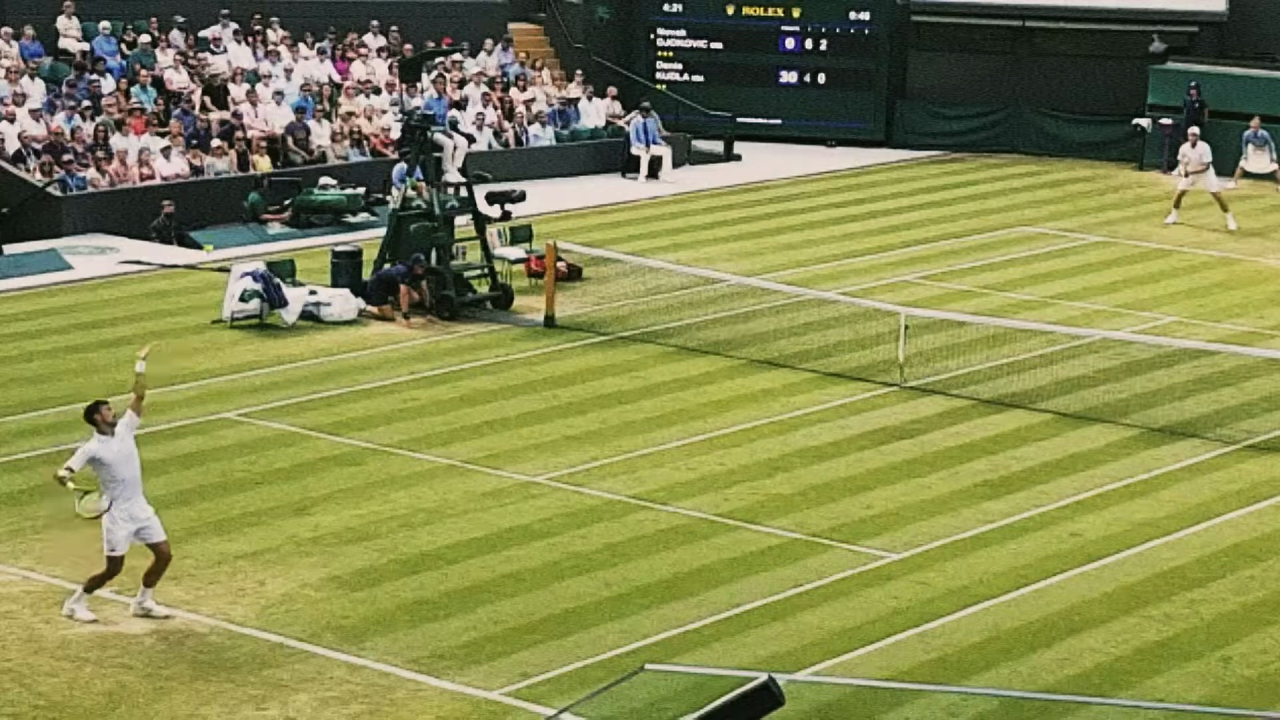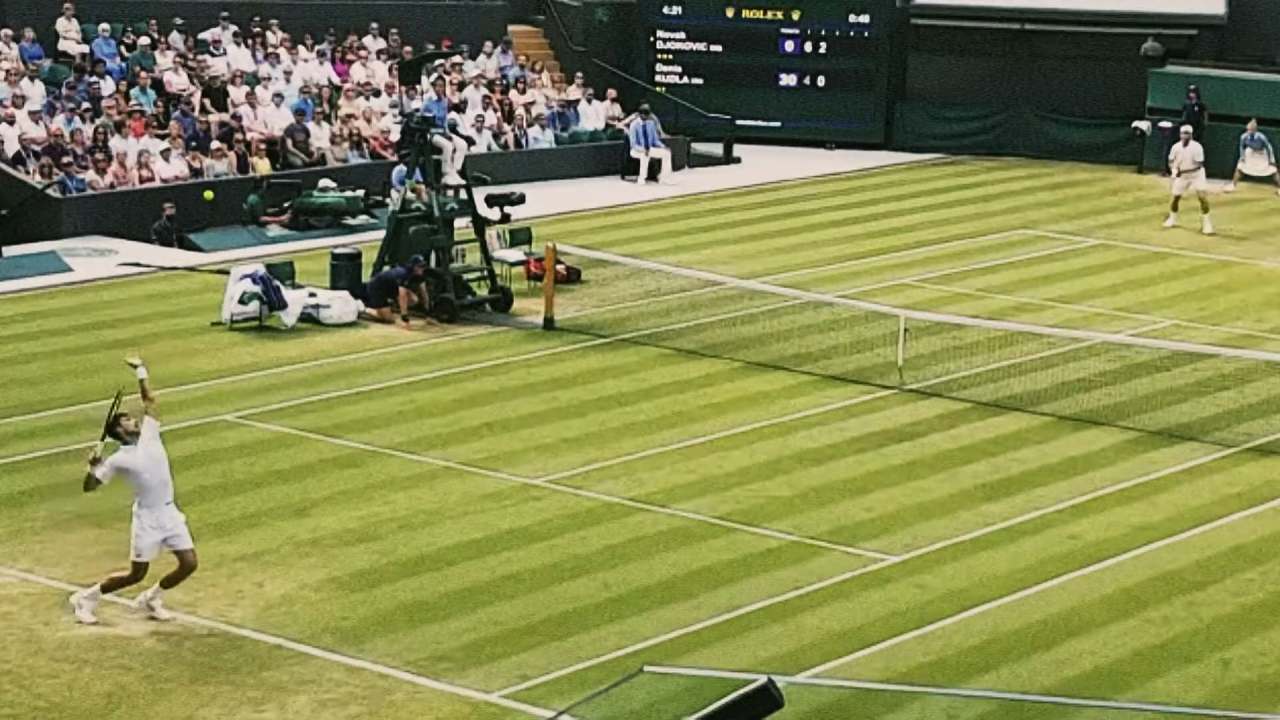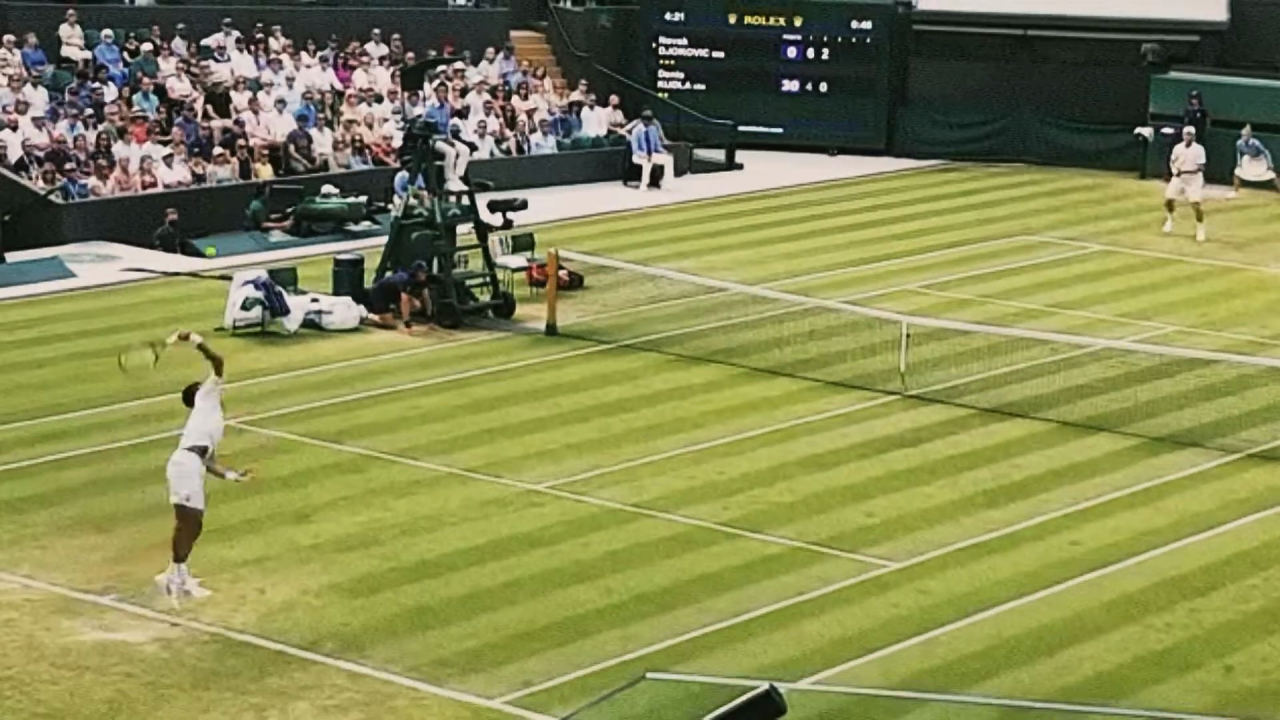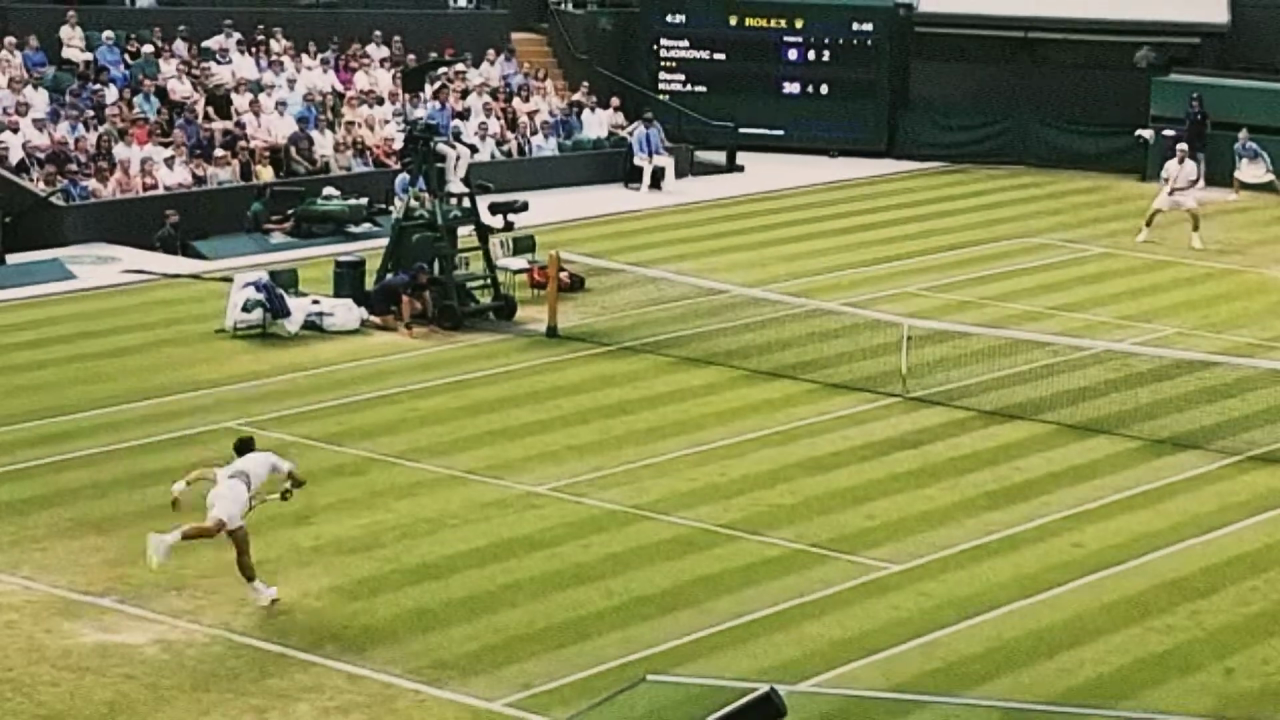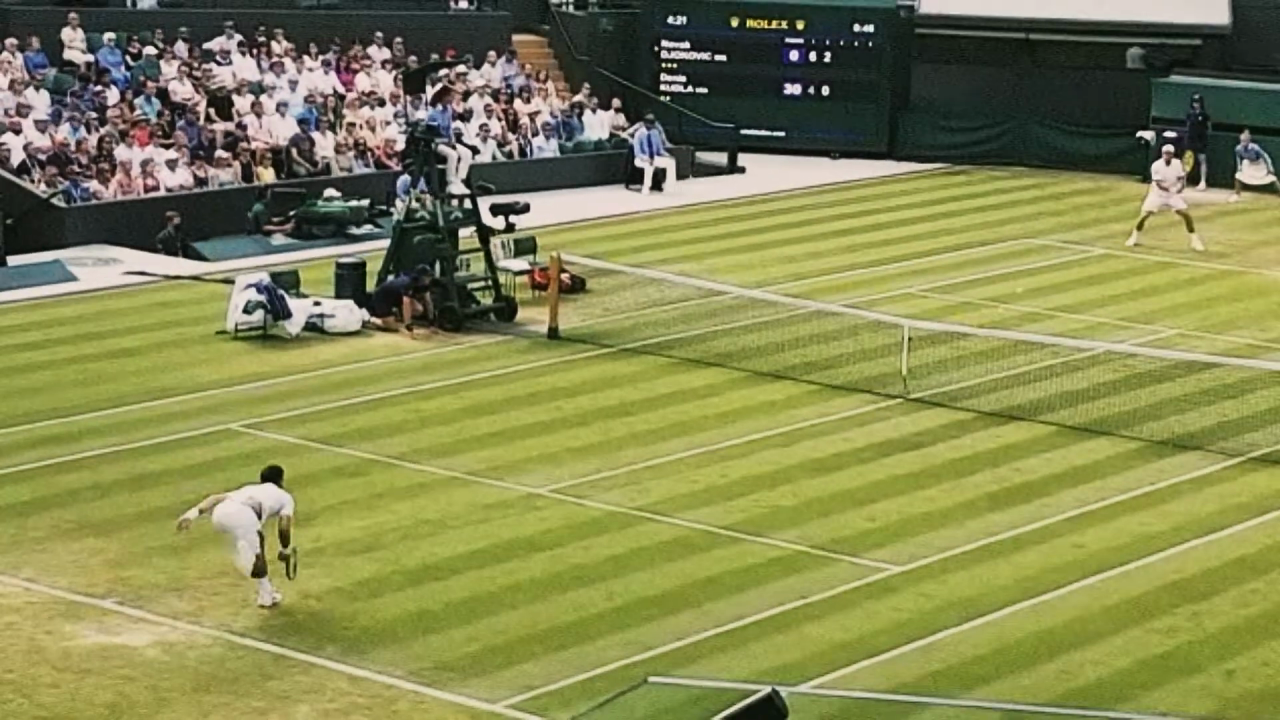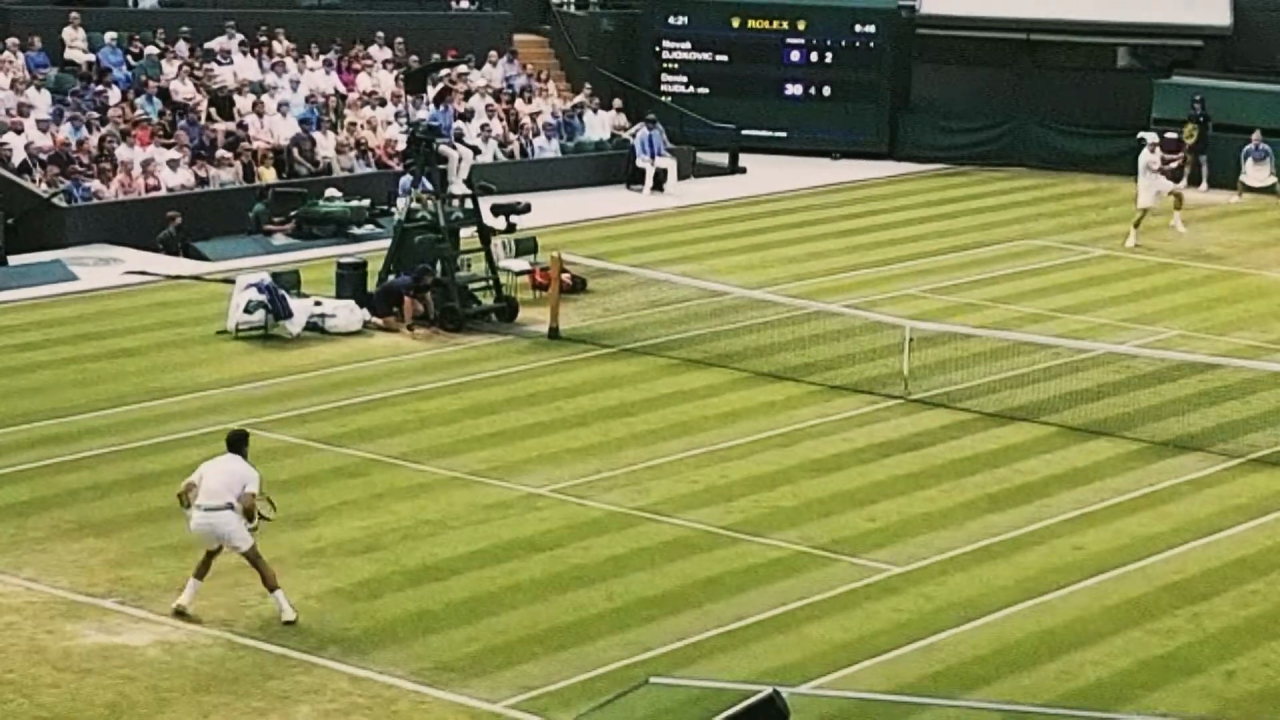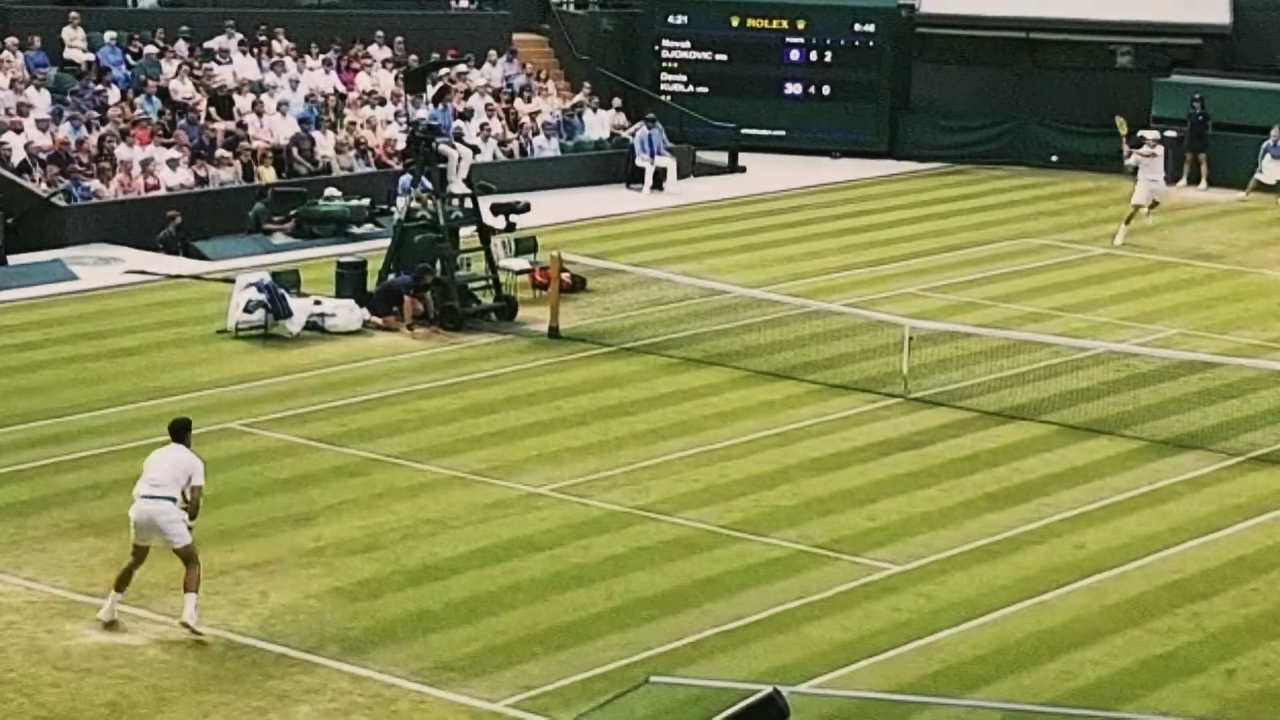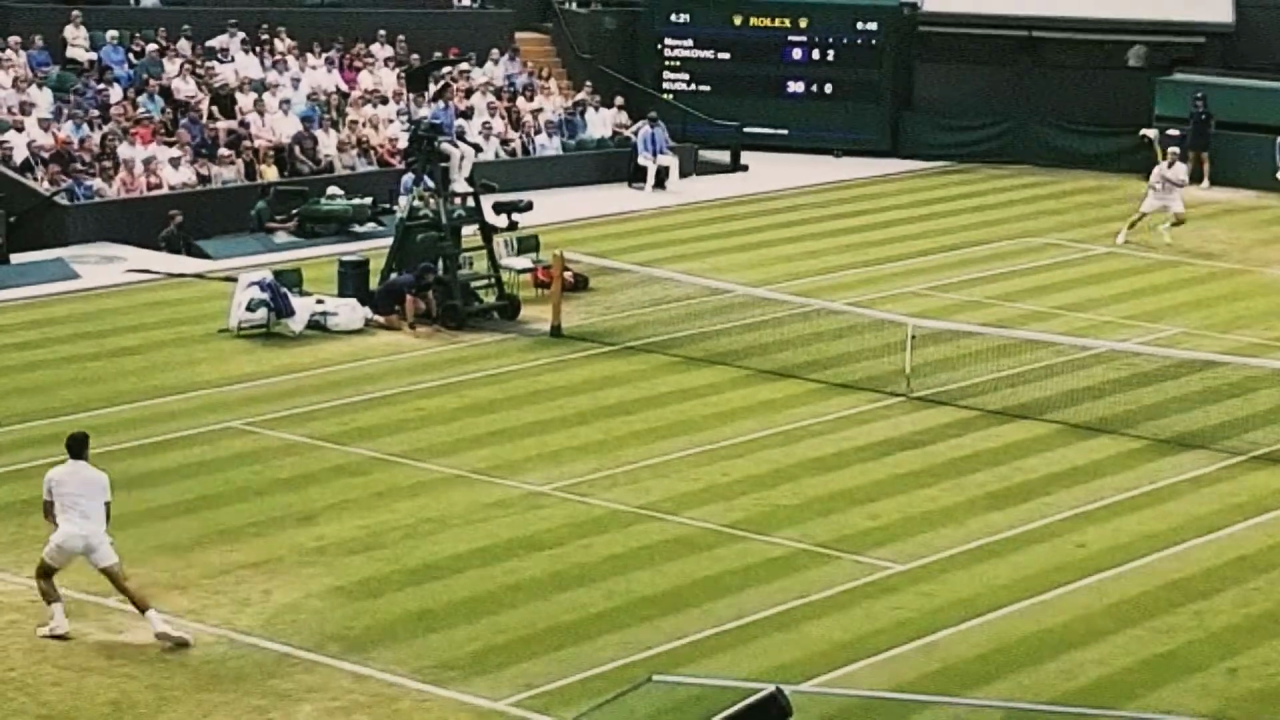
dt=0.3s
person 1, frame 1
left shoulder: (124, 430)
right shoulder: (91, 449)
left elbow: (138, 397)
right elbow: (61, 473)
left wrist: (140, 364)
right wrist: (65, 476)
left hip: (141, 508)
right hip: (117, 513)
left knee: (164, 555)
right knee: (113, 569)
left ankle: (142, 602)
right ankle: (75, 603)
person 1, frame 2
left shoulder: (150, 436)
right shoulder: (118, 459)
left elbow: (149, 401)
right elbow: (88, 486)
left wrist: (140, 370)
right wrist: (92, 466)
left hip: (170, 514)
right hip: (147, 519)
left knee: (189, 564)
right knee: (136, 575)
left ankle: (150, 599)
right ankle: (84, 598)
person 1, frame 3
left shoulder: (211, 415)
right shoulder: (207, 399)
right elbow: (217, 363)
left wrist: (233, 475)
right wrist: (196, 340)
left hip: (194, 465)
right hip: (187, 466)
left knee: (193, 527)
right knee: (185, 522)
left ankle: (176, 577)
right ankle: (177, 578)
person 1, frame 4
left shoulder: (233, 467)
right shoulder: (270, 458)
left elbow: (199, 474)
right elbow: (299, 480)
left wrist: (179, 487)
right wrist: (288, 487)
left hip: (217, 495)
right hip: (233, 493)
left knee: (242, 547)
right knee: (210, 529)
left ankle: (260, 592)
right ankle: (166, 541)
person 1, frame 5
left shoulder: (249, 489)
right shoulder: (286, 497)
left elbow: (216, 498)
right elbow: (284, 528)
left wrist: (192, 514)
right wrist: (285, 550)
left hip: (221, 513)
right hip: (243, 516)
left knee: (257, 538)
left ankle: (265, 593)
person 1, frame 6
left shoulder: (208, 465)
right shoulder: (249, 472)
left elbow: (182, 492)
right elbow: (248, 506)
left wrist: (190, 511)
right wrist: (252, 523)
left hip: (199, 521)
right hip: (224, 519)
left knee: (211, 553)
right knee: (258, 562)
left ankle: (185, 600)
right ankle: (285, 609)
person 1, frame 7
left shoulder: (154, 456)
right shoulder: (194, 462)
right elbow: (196, 500)
right wrist: (189, 522)
left hip: (141, 509)
right hip: (166, 511)
left knee: (137, 560)
right knee: (192, 564)
left ankle: (109, 609)
right ankle: (189, 614)
person 1, frame 8
left shoulder: (52, 475)
right shoulder: (100, 476)
left elbow: (47, 513)
right elbow: (105, 514)
left hip: (66, 536)
right hip: (93, 536)
left knee: (42, 575)
right knee: (122, 585)
left ankle: (59, 623)
right ankle: (159, 626)
